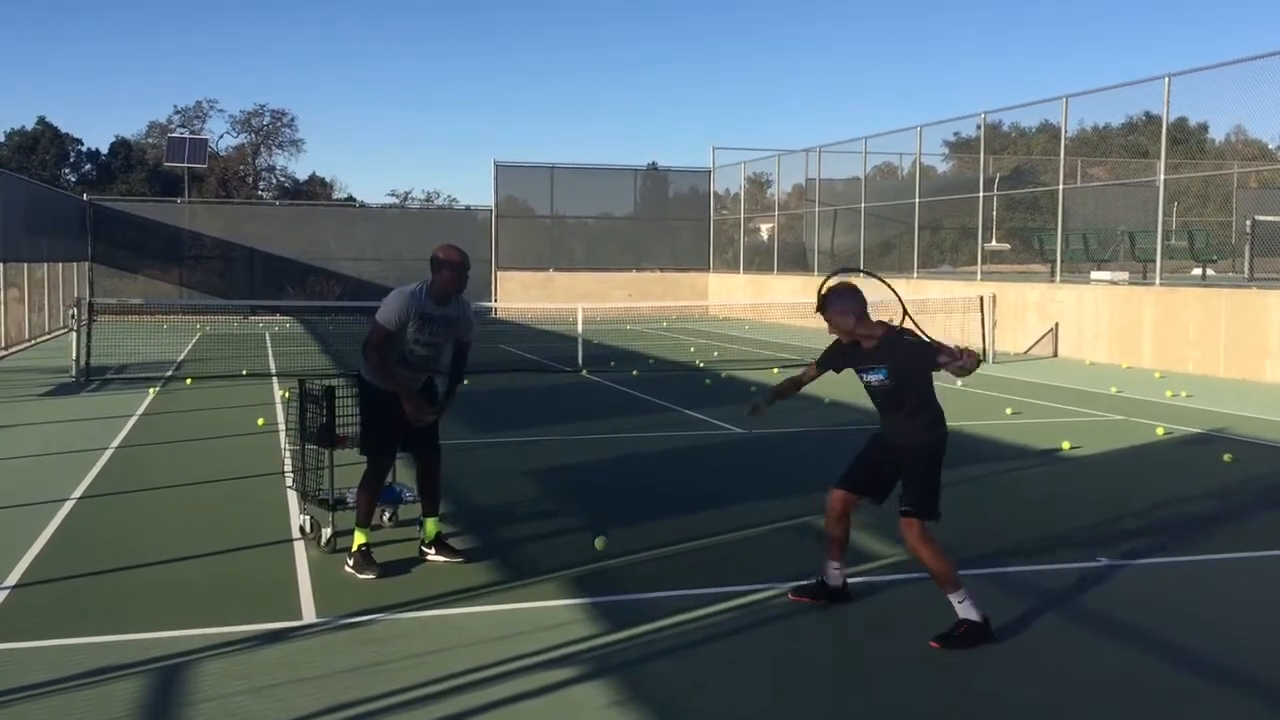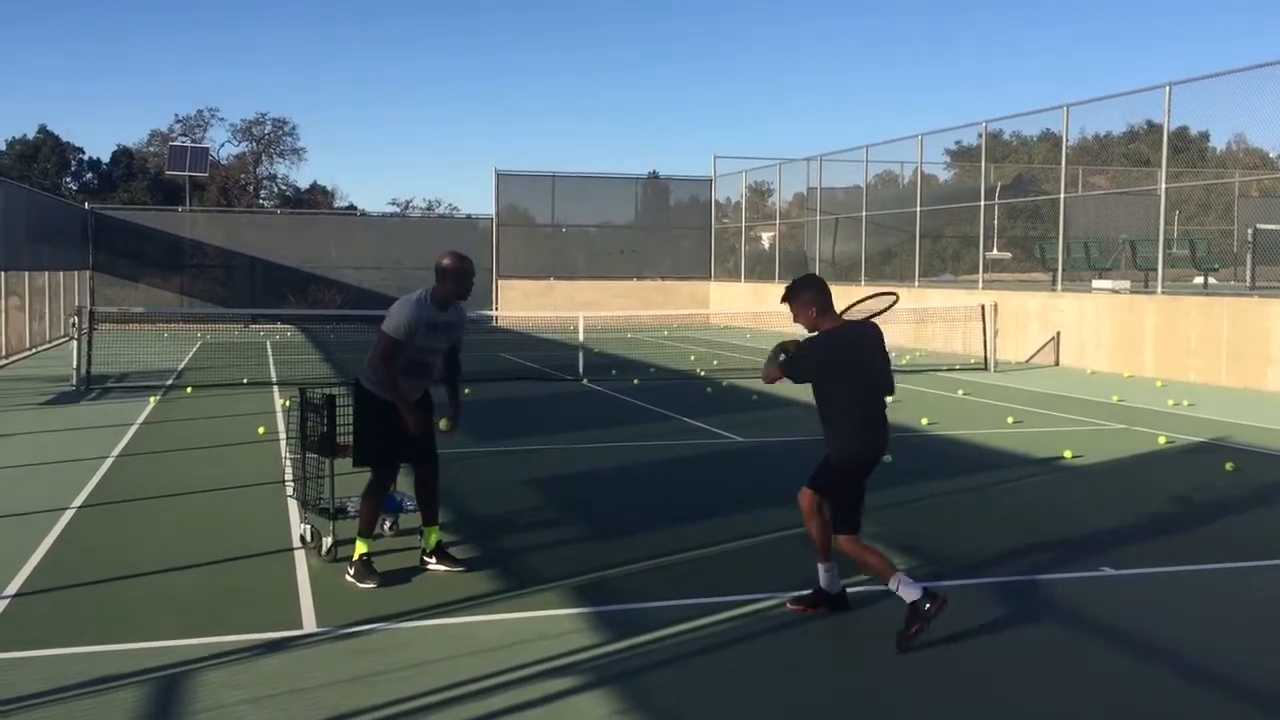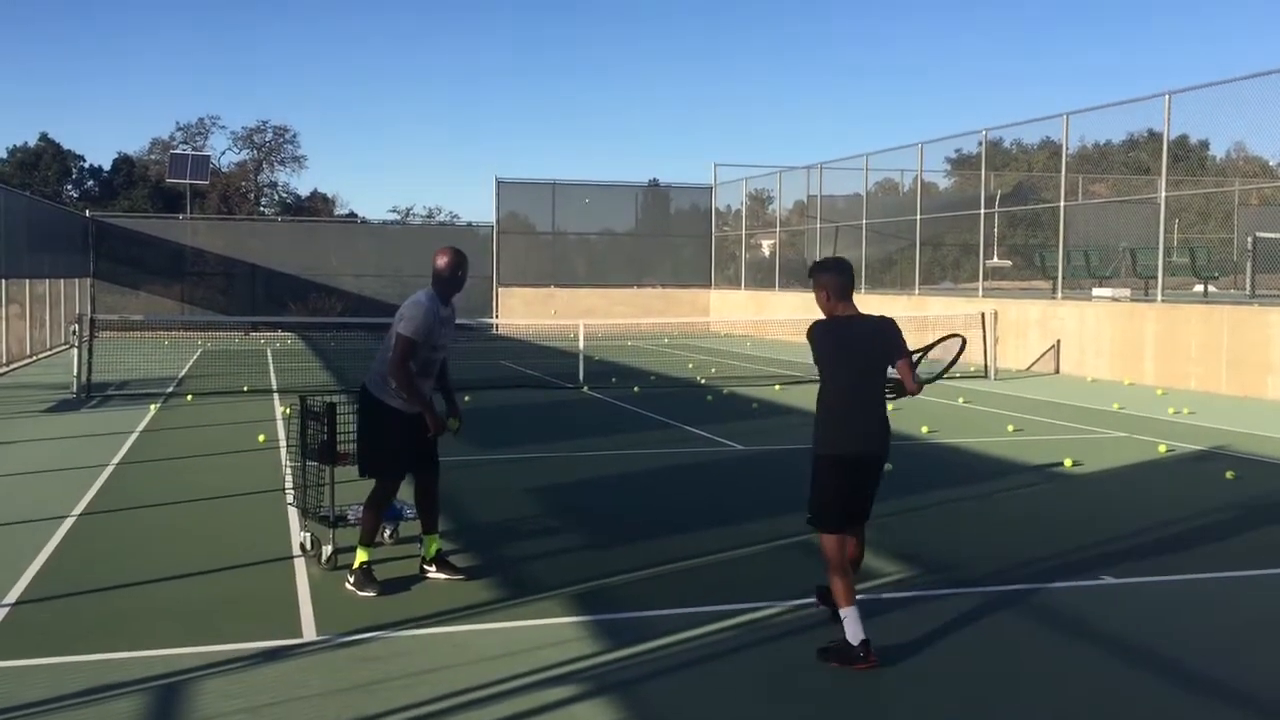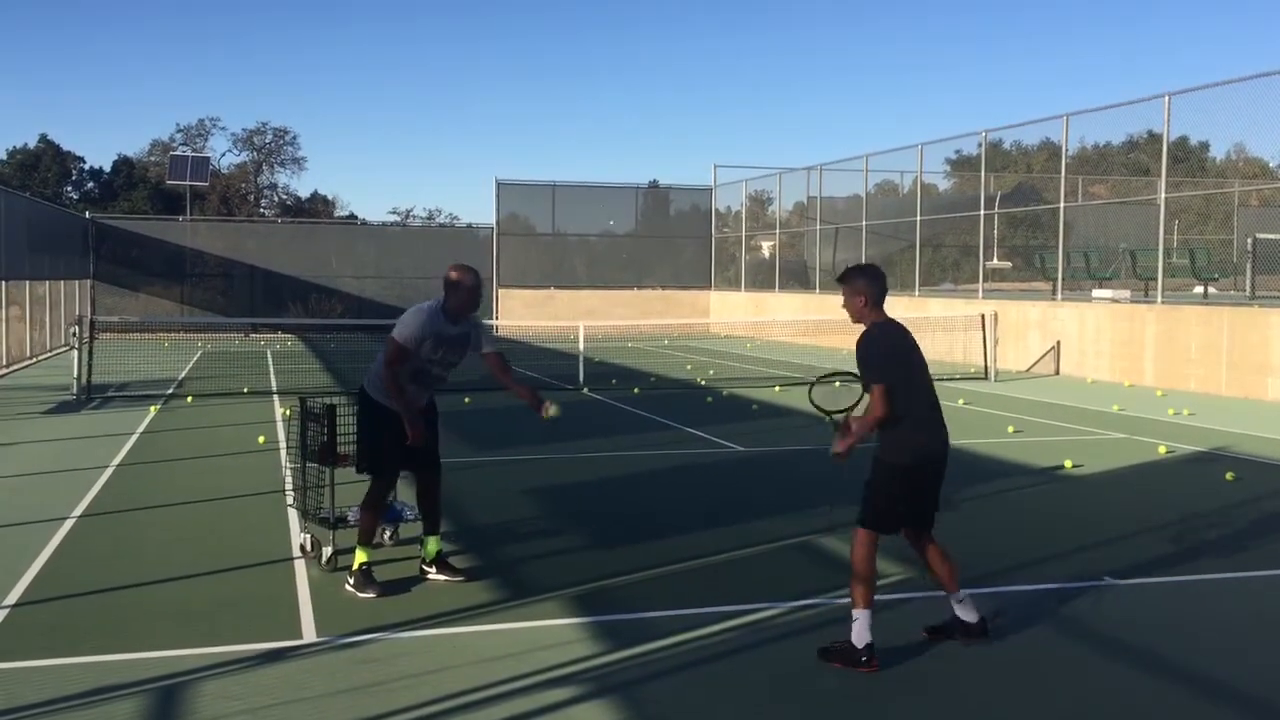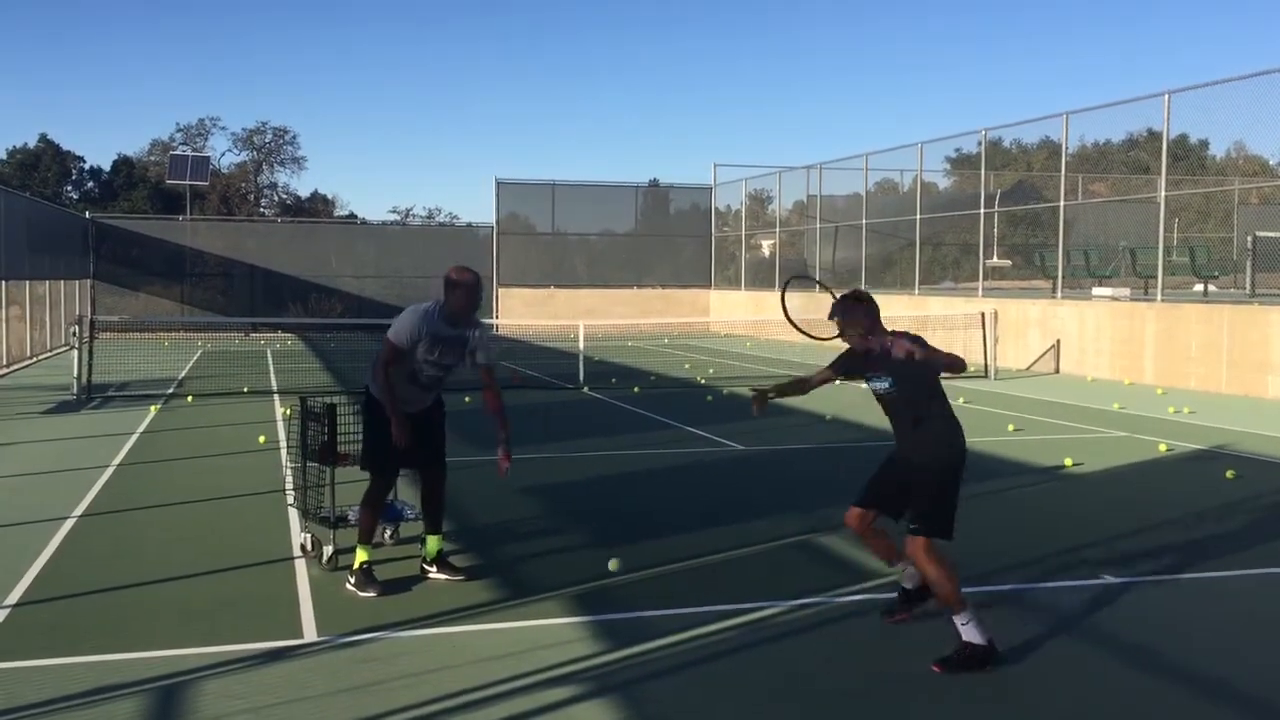
dt=0.4s
person 1, frame 1
left shoulder: (904, 343)
right shoulder: (847, 347)
left elbow: (964, 365)
right elbow: (806, 375)
left wrist: (963, 359)
right wrist: (769, 400)
left hip: (921, 441)
right hip: (889, 437)
left knee: (912, 531)
right knee: (837, 502)
left ankle: (973, 619)
right ankle: (833, 583)
person 1, frame 2
left shoulder: (811, 351)
right shoulder: (870, 332)
left elbow: (769, 376)
right elbow: (887, 389)
left wrist: (778, 351)
left hip: (850, 450)
right hip: (871, 440)
left knee: (846, 540)
right knee: (809, 500)
left ankle: (918, 598)
right ankle: (830, 588)
person 1, frame 3
left shoulder: (819, 333)
right shoulder: (883, 330)
right elbow: (912, 384)
right wrist: (897, 381)
left hip: (833, 447)
right hip: (874, 445)
left knee: (831, 538)
right knee: (854, 526)
left ankle: (856, 643)
right ankle: (841, 596)
person 1, frame 4
left shoulder: (872, 341)
right shoulder: (894, 335)
left elbow: (879, 406)
left wrist: (848, 441)
right wrist: (855, 426)
left hip: (908, 451)
right hip: (928, 447)
left knee: (865, 537)
right knee: (918, 535)
left ankle: (861, 645)
right ankle: (968, 617)
person 1, frame 5
left shoulder: (907, 347)
right shoulder: (859, 356)
left elbow: (957, 365)
right elbow: (814, 380)
left wrist: (916, 354)
right wrist: (771, 393)
left hip: (941, 455)
right hip: (907, 453)
left knee: (920, 547)
right knee: (856, 518)
left ankle: (977, 642)
right ankle: (912, 583)
person 2, frame 1
left shoulder: (463, 311)
right shoulder: (404, 300)
left elbow: (460, 358)
right elbow: (371, 349)
left wrist: (446, 399)
right wrist: (404, 396)
left hip: (421, 387)
right hip: (380, 387)
left knee: (430, 459)
right knee: (380, 464)
left ankle: (431, 538)
right ankle: (358, 548)
person 2, frame 2
left shoulder: (458, 315)
right shoulder: (410, 309)
left elbow: (451, 360)
right elbow: (380, 362)
left wrist: (454, 401)
right wrist: (405, 410)
left hip: (417, 396)
right hip: (378, 396)
left knee: (428, 467)
right knee: (384, 475)
left ankle: (431, 547)
right ankle: (359, 558)
person 2, frame 3
left shoulder: (447, 310)
right shoulder: (421, 309)
right elbow: (398, 366)
left wrist: (450, 404)
right wrist: (430, 411)
left hip: (415, 406)
right hip: (386, 404)
left knee: (429, 476)
right knee: (389, 483)
left ankle: (431, 556)
right ankle: (359, 566)
person 2, frame 4
left shoulder: (474, 329)
right shoulder: (420, 319)
left elbow: (502, 371)
right elbow: (388, 368)
left wrist: (537, 402)
right wrist: (409, 419)
left hip: (420, 405)
right hip: (381, 403)
left knee: (430, 476)
right knee: (384, 483)
left ankle: (431, 557)
right ankle: (359, 567)
person 2, frame 5
left shoulder: (476, 332)
right shoulder: (417, 319)
left elbow: (490, 387)
right elbow: (382, 367)
left wrist: (503, 440)
right wrist: (395, 419)
left hip: (427, 407)
right hip: (387, 403)
left knee: (436, 476)
right knee: (383, 482)
left ankle: (433, 557)
right ankle: (359, 568)
